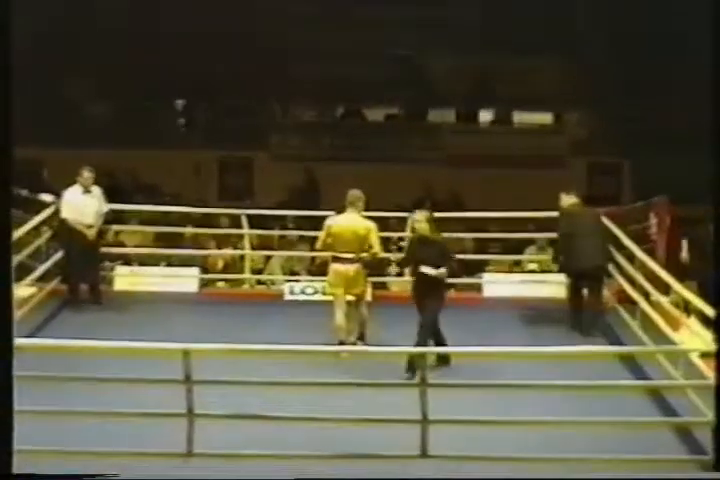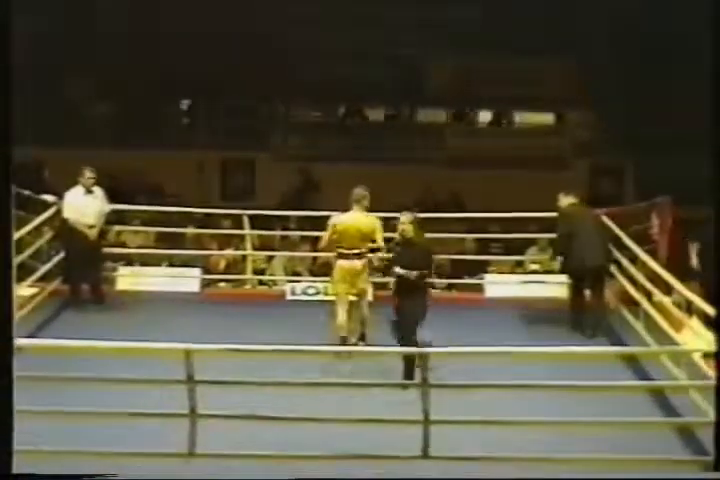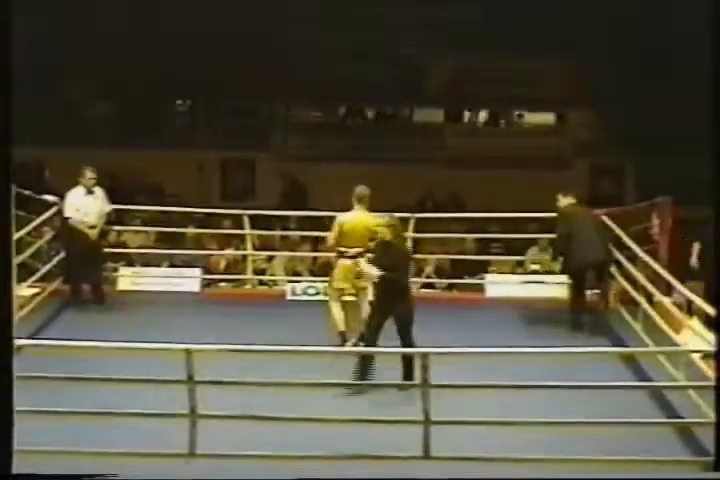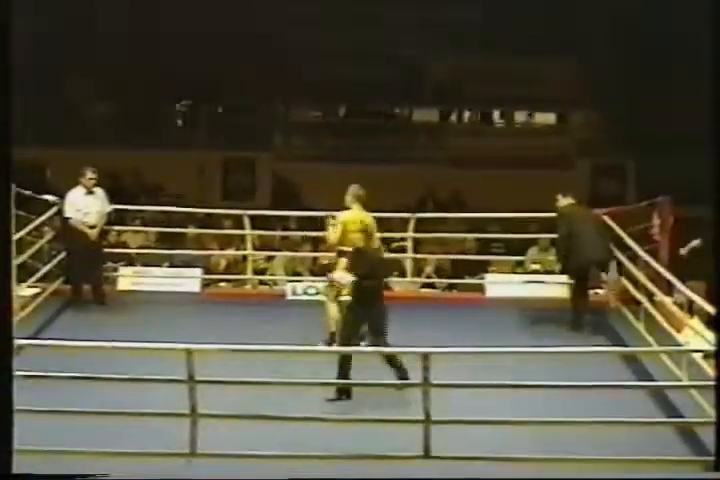
dt=0.2s
person 1, frame 1
left shoulder: (440, 243)
right shoulder: (413, 242)
left elbow: (451, 264)
right elbow: (407, 262)
left wrist: (444, 271)
right wrist: (398, 264)
left hip: (436, 291)
right hip: (419, 289)
left knee: (425, 326)
right knee: (431, 325)
left ankle: (412, 369)
right ankle: (443, 356)
person 1, frame 2
left shoulder: (422, 247)
right shoulder: (398, 244)
left elbow: (429, 271)
left wrist: (416, 274)
left hip: (417, 294)
right hip: (400, 292)
left knee: (407, 333)
right knee: (400, 331)
left ankle: (408, 376)
person 1, frame 3
left shoulder: (401, 250)
right shoulder: (380, 246)
left elbow: (402, 277)
left wrist: (380, 275)
right wrist: (370, 270)
left hip: (401, 299)
right hip: (382, 297)
left knee: (405, 340)
right knee: (368, 338)
left ankle: (408, 378)
right ankle: (361, 380)
person 1, frame 4
left shoulder: (375, 257)
right shoulder: (355, 254)
left elbow: (377, 283)
left wrist: (353, 281)
right wrist: (342, 277)
left hip: (373, 305)
right hip: (356, 304)
left knee: (379, 345)
right knee: (344, 348)
left ankle: (401, 373)
right ankle: (343, 391)
person 2, frame 1
left shoulder: (331, 222)
right shoulder: (368, 225)
left elbow: (319, 246)
right elbow: (377, 250)
right wrist: (367, 253)
left hip: (337, 267)
right hip: (356, 267)
left knee: (339, 308)
right knee: (360, 302)
left ankle: (342, 344)
right ankle: (361, 337)
person 2, frame 2
left shoulder: (337, 220)
right shoulder: (374, 222)
left elbow: (323, 244)
right elbow: (381, 245)
right wrist: (368, 245)
left hip: (343, 263)
right hip: (361, 262)
left knee: (342, 306)
right knee: (363, 301)
left ankle: (344, 341)
right ankle: (361, 337)
person 2, frame 3
left shoulder: (342, 218)
right shoulder: (375, 220)
left elbow: (330, 244)
left hip: (344, 262)
right hip: (361, 262)
left knee: (335, 299)
right knee: (362, 301)
left ankle: (344, 337)
person 2, frame 4
left shoulder: (344, 216)
right shoulder: (369, 218)
left elbow: (333, 241)
right elbow: (376, 244)
left wrist: (330, 228)
left hip: (344, 261)
left knee: (331, 298)
left ankle: (332, 338)
person 3, frame 1
left shoulder: (567, 212)
right shoulder: (594, 213)
left elbow: (564, 236)
right elbow: (604, 235)
left wrist: (559, 255)
right wrist: (605, 257)
left hip: (577, 259)
right hip: (597, 258)
left knee: (575, 290)
right knee: (595, 294)
left ankle: (578, 323)
right ankle: (590, 327)
person 3, frame 2
left shoulder: (566, 212)
right shoulder: (592, 214)
left elbow: (563, 235)
right elbow: (603, 234)
left wrist: (559, 253)
right wrist: (605, 257)
left hip: (578, 258)
right hip: (599, 257)
left knee: (577, 290)
right knee: (597, 294)
left ankle: (578, 323)
right ankle: (594, 327)
person 3, frame 3
left shoulder: (564, 212)
right shoulder: (591, 213)
left elbow: (562, 235)
right elbow: (602, 233)
left wrist: (558, 254)
right wrist: (605, 254)
left hip: (578, 257)
right hip: (600, 255)
left knee: (578, 289)
right knee: (603, 285)
left ankle: (577, 322)
person 3, frame 4
left shoulder: (564, 212)
right shoulder: (589, 213)
left elbow: (563, 236)
right elbow: (601, 233)
left wrist: (561, 256)
right wrist: (606, 253)
left hip: (580, 256)
right hip: (601, 253)
left knee: (580, 289)
left ankle: (577, 322)
person 4, frame 1
left shoulder: (97, 191)
right shoulder: (69, 194)
left elbow: (102, 213)
right elbow: (68, 219)
left wrist: (95, 229)
right wrist: (85, 231)
left hip: (92, 231)
right hip: (75, 232)
left knee: (93, 263)
right knee: (75, 264)
left ankle: (95, 294)
right ankle: (73, 294)
person 4, frame 2
left shoulder: (99, 192)
right shoulder: (71, 194)
left elbow: (103, 213)
right elbow: (70, 219)
left wrist: (97, 229)
right wrist: (86, 231)
left hip: (94, 231)
right hip: (77, 232)
left knee: (95, 263)
right knee: (76, 264)
left ankle: (97, 294)
right ankle: (75, 294)
person 4, frame 3
left shoulder: (100, 192)
right shoulder: (72, 195)
left elbow: (104, 213)
right elbow: (71, 219)
left wrist: (97, 229)
right wrist: (87, 231)
left hip: (95, 231)
right hip: (77, 232)
left knee: (96, 263)
right knee: (77, 264)
left ankle: (98, 294)
right ankle: (76, 294)
person 4, frame 4
left shoulder: (100, 192)
right shoulder: (72, 195)
left elbow: (104, 213)
right elbow: (71, 220)
left wrist: (97, 229)
right wrist: (87, 231)
left hip: (95, 231)
right hip: (78, 233)
left knee: (96, 264)
right knee: (77, 265)
left ankle: (98, 294)
right ankle: (76, 295)
